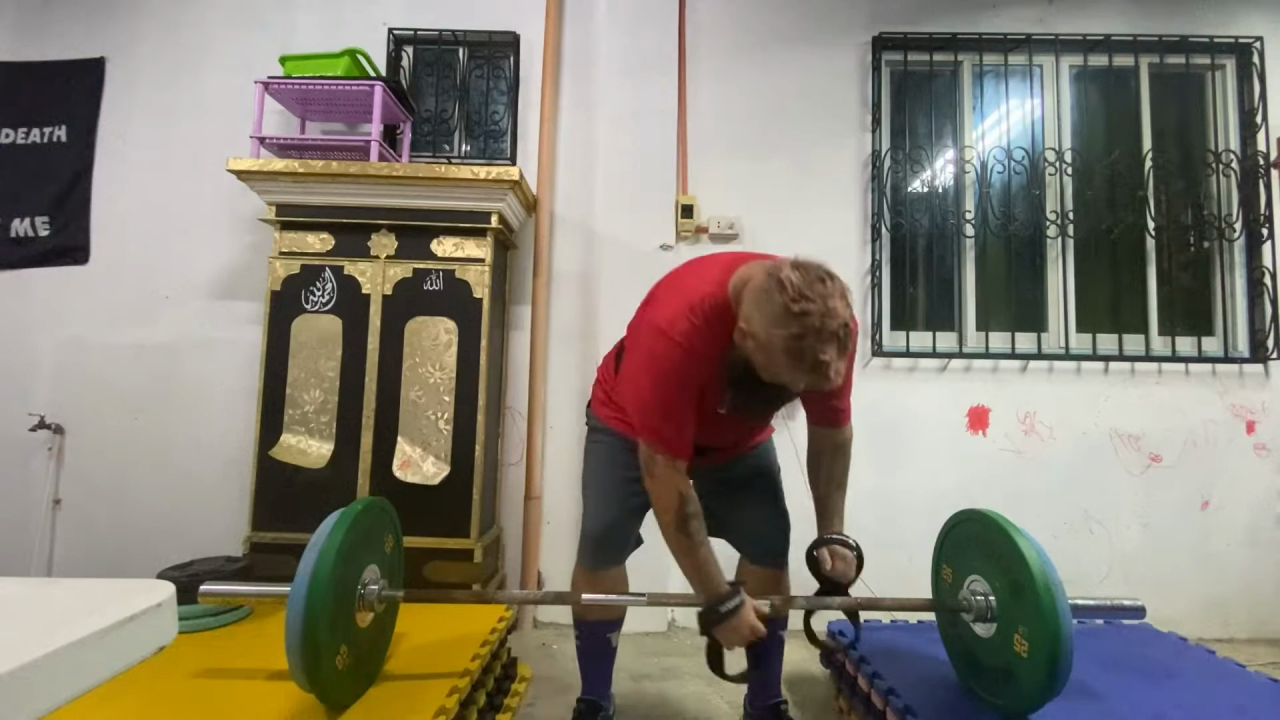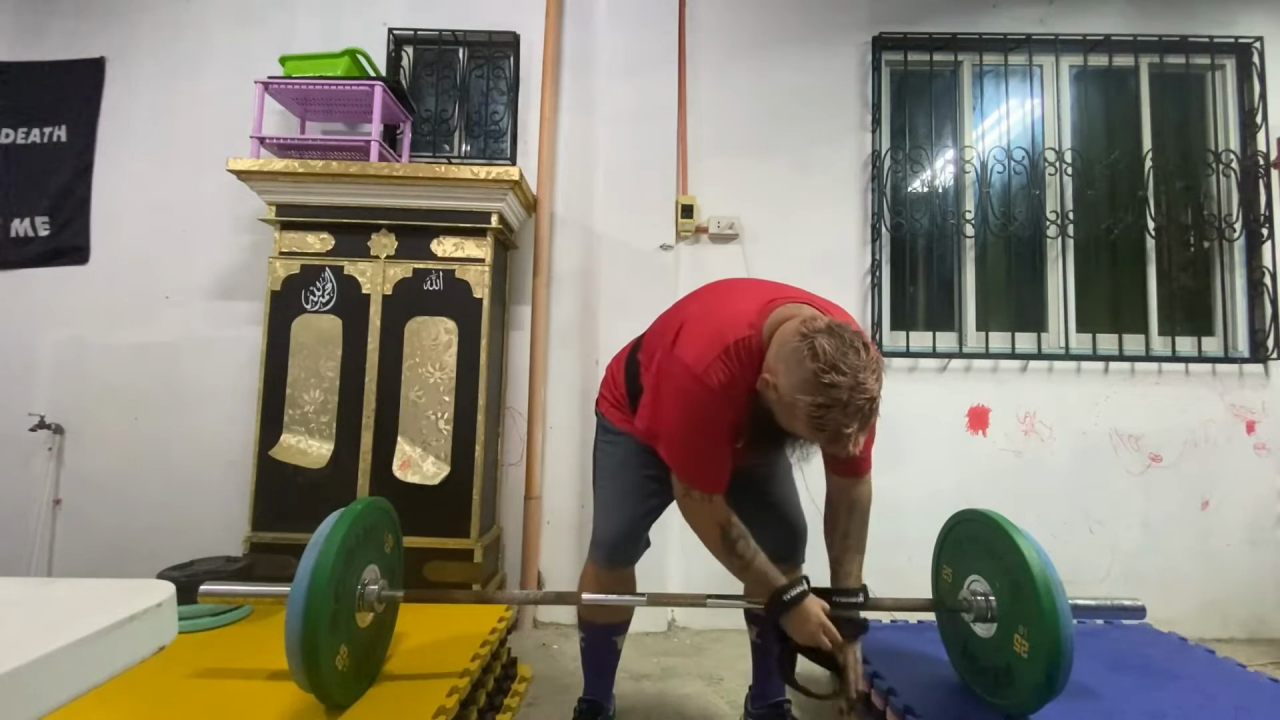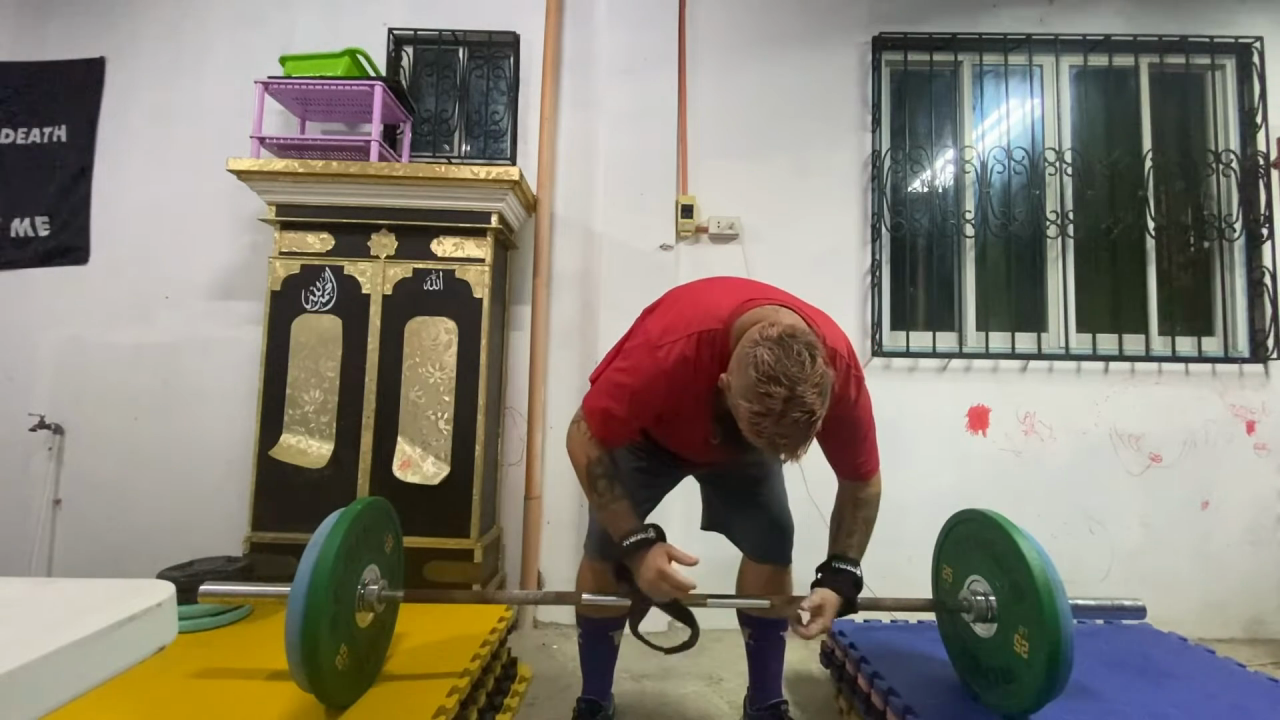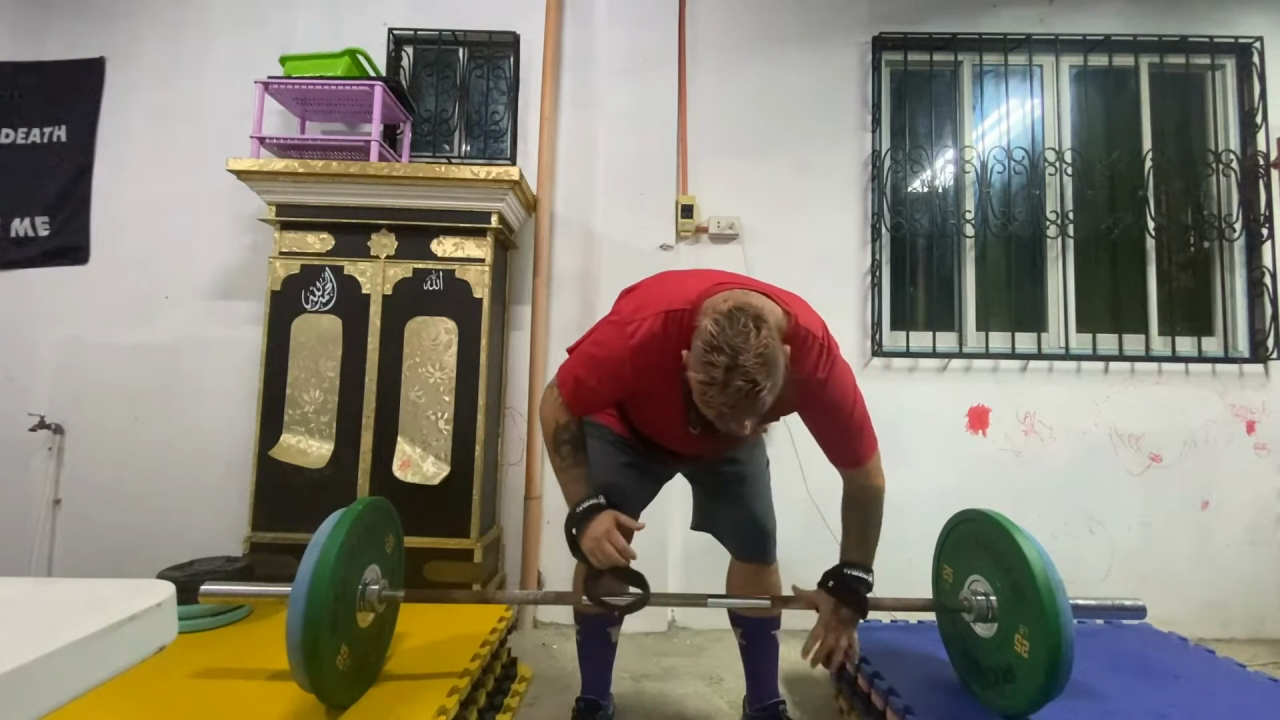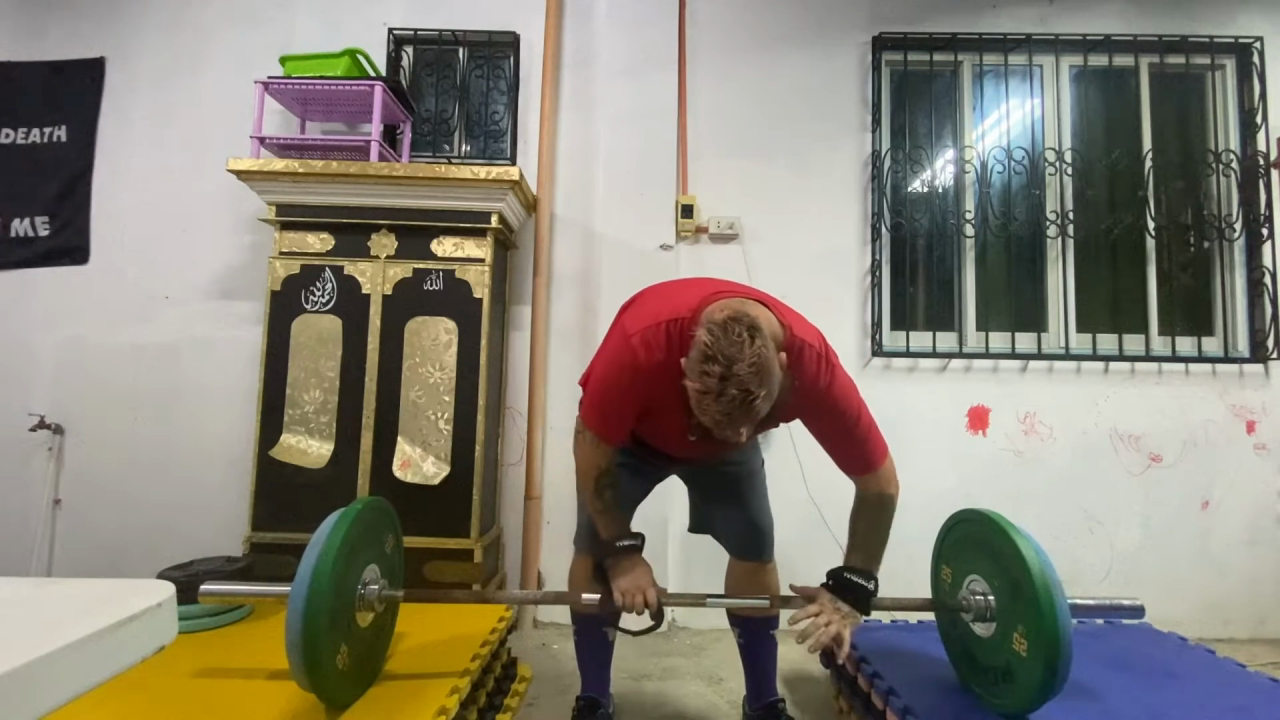
dt=1s
person 1, frame 1
left shoulder: (831, 325)
right shoulder: (674, 326)
left elbow: (832, 431)
right elbow: (665, 475)
left wrist: (833, 532)
right wrist: (719, 600)
left hip: (739, 437)
right hip: (632, 424)
left knee: (770, 549)
right knee: (601, 545)
person 1, frame 2
left shoulder: (855, 366)
right shoulder: (704, 365)
left elbow: (850, 485)
right elbow: (701, 503)
right wrist: (788, 598)
left hip: (748, 432)
right hip: (640, 416)
left knee: (785, 547)
right knee: (613, 549)
person 1, frame 3
left shoulder: (838, 369)
right shoulder: (669, 348)
left elbow: (861, 481)
right elbow: (586, 437)
left wrist: (839, 575)
right wrist: (635, 543)
left hip: (737, 442)
right hip: (642, 429)
left knee: (773, 543)
right knee: (606, 548)
person 1, frame 4
left shoulder: (814, 356)
right shoulder: (642, 326)
left elbow: (864, 476)
right elbow: (558, 405)
left wrist: (849, 586)
right wrist: (584, 509)
right hip: (628, 429)
left knee: (757, 548)
right knee: (598, 547)
person 1, frame 5
left shoulder: (811, 364)
right shoulder: (642, 338)
left elbow: (879, 482)
right elbow: (592, 444)
left wrist: (851, 588)
right wrist: (621, 549)
right hip: (626, 432)
left knee: (755, 548)
right knee: (597, 548)
